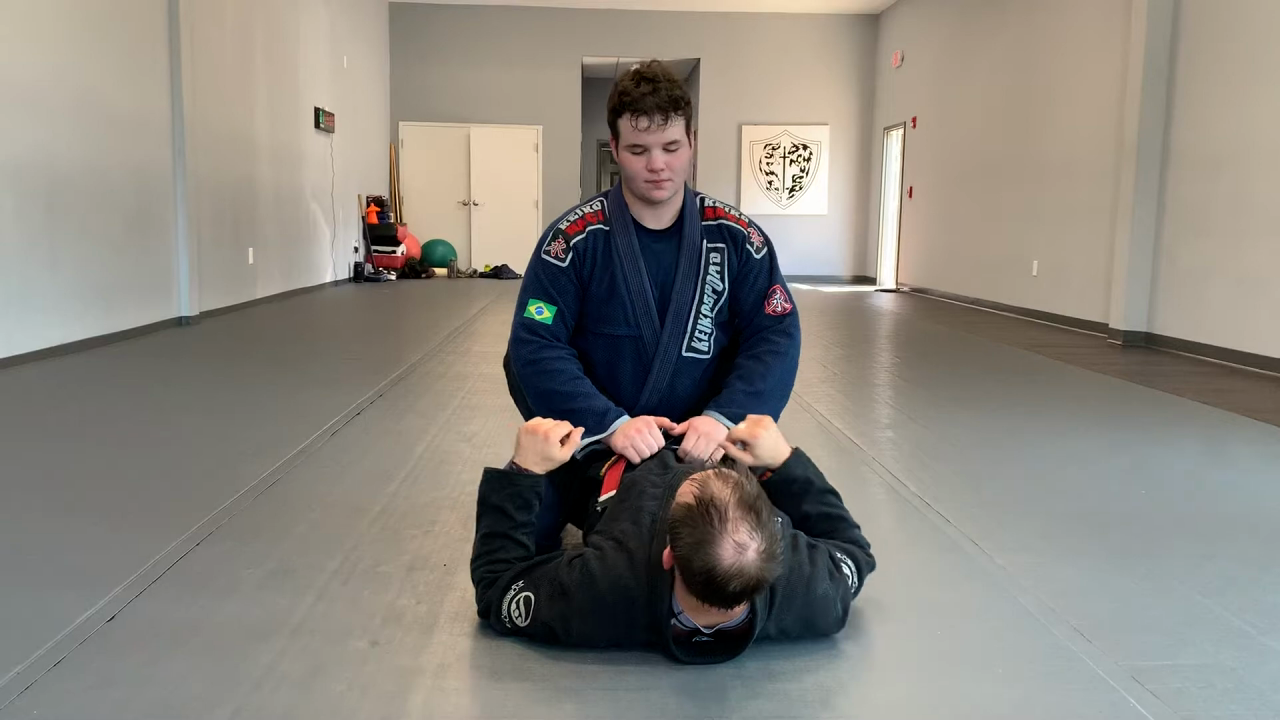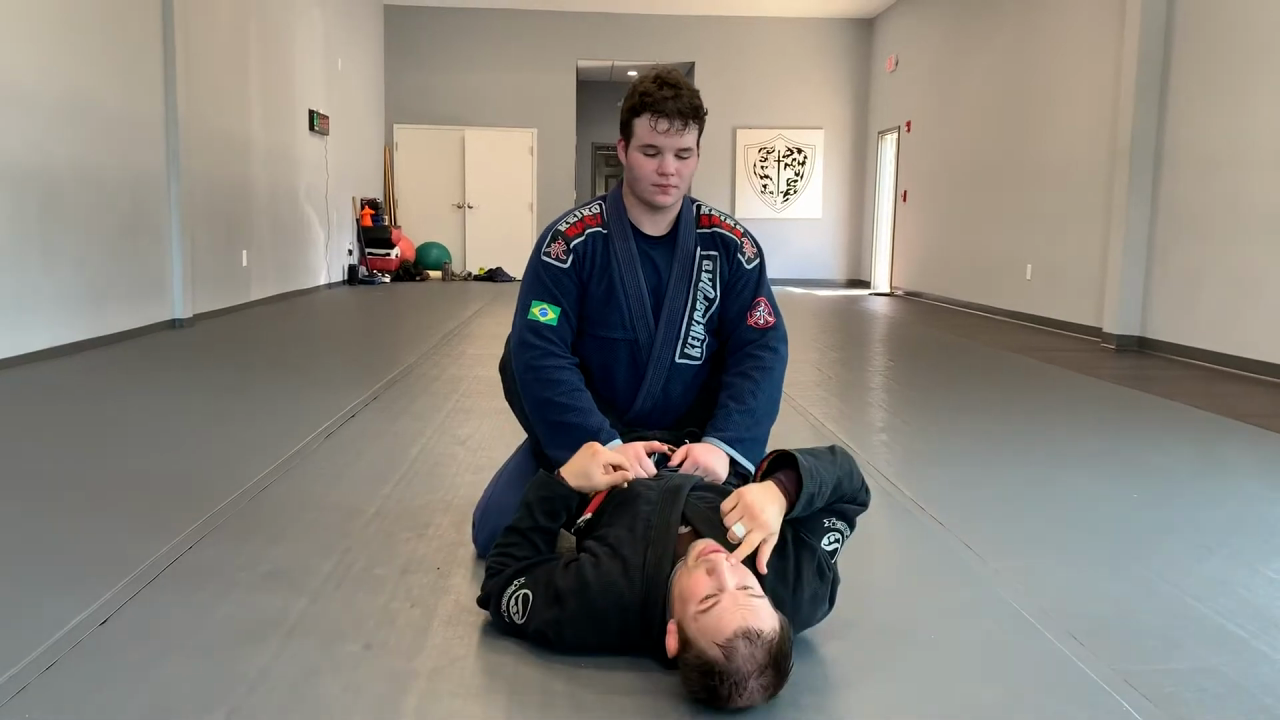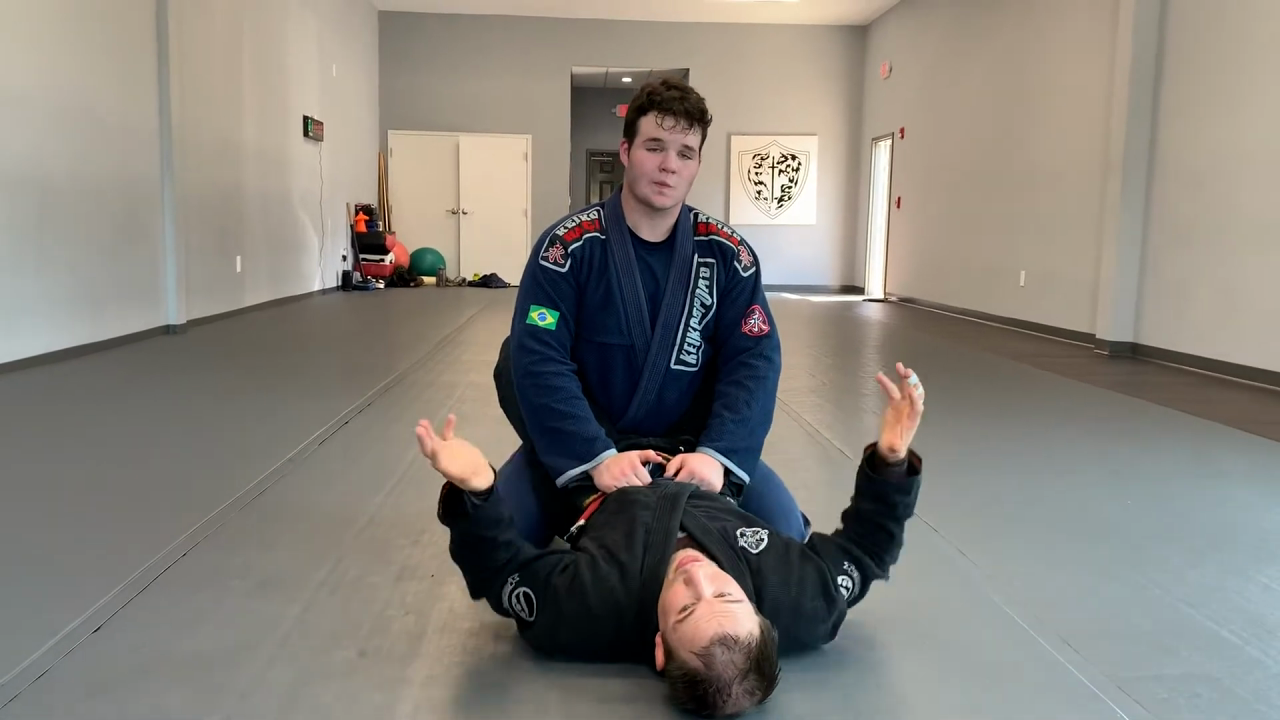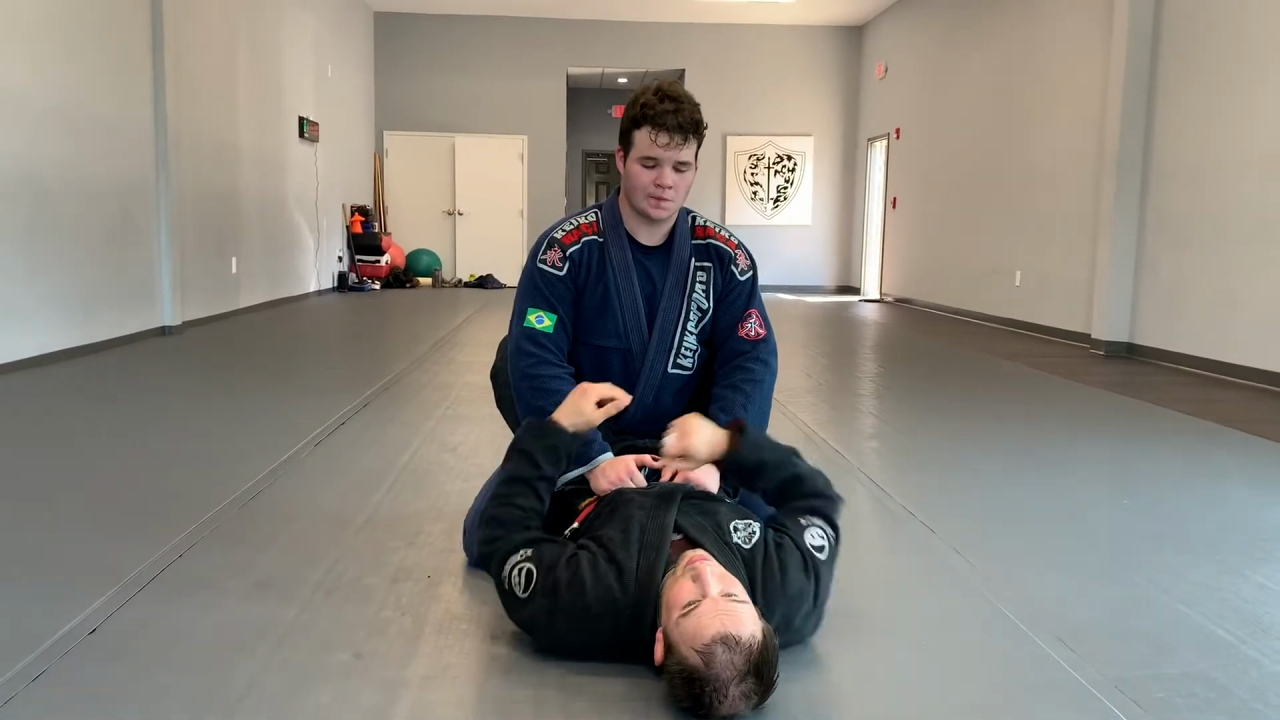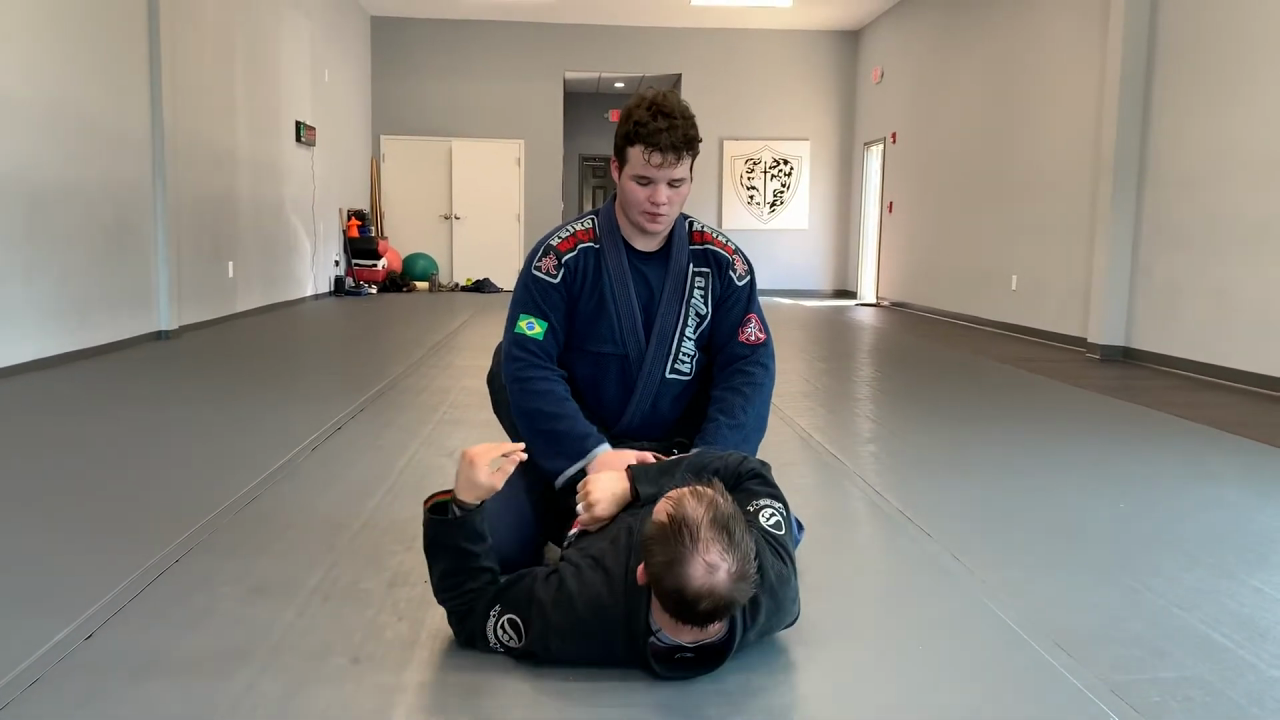
dt=1s
person 1, frame 1
left shoulder: (736, 235)
right shoulder: (573, 238)
left elbow: (775, 342)
right elbow: (536, 352)
left wrist: (722, 419)
right wrist: (611, 424)
left hip: (700, 445)
right hip: (592, 439)
person 1, frame 2
left shoulder: (729, 245)
right shoulder: (572, 240)
left elbow: (761, 350)
right elbow: (538, 354)
left wrist: (721, 442)
right wrist: (602, 446)
left hip: (693, 439)
right hip: (584, 439)
right knee: (497, 532)
person 1, frame 3
left shoulder: (726, 252)
right shoulder: (571, 244)
left elbow: (754, 359)
right elbow: (536, 358)
left wrist: (717, 453)
right wrist: (597, 455)
left hip: (690, 446)
right hip: (584, 445)
left knee: (782, 532)
person 1, frame 4
left shoulder: (723, 255)
right shoulder: (567, 248)
left elbow: (751, 362)
right elbow: (534, 362)
right wrist: (593, 459)
right hip: (582, 444)
person 1, frame 5
left shoulder: (721, 261)
right shoulder: (564, 255)
left elbow: (749, 365)
right elbow: (526, 363)
right wrist: (592, 454)
left hip: (682, 452)
right hip: (579, 457)
right knee: (498, 545)
person 2, frame 1
left shoulder: (600, 597)
right shoulder: (814, 601)
left elbow: (496, 589)
right elbow: (852, 550)
left wrist: (525, 470)
right wrist: (785, 462)
person 2, frame 2
left shoulder: (596, 609)
right shoulder: (802, 592)
left elbow: (502, 586)
right elbow: (847, 486)
left wrist: (561, 484)
right wrist: (783, 488)
person 2, frame 3
left shoulder: (586, 612)
right shoulder: (798, 606)
left elbow: (499, 569)
right elbow: (865, 548)
left wrist: (473, 488)
right wrist: (891, 460)
person 2, frame 4
left shoulder: (580, 612)
right shoulder: (786, 599)
left elbow: (507, 529)
right elbow: (814, 501)
left wrist: (558, 427)
right wrist: (727, 444)
person 2, frame 5
left shoulder: (580, 615)
right shoulder: (775, 589)
left elbow: (472, 610)
right elbow: (748, 473)
left wrist: (464, 502)
right wrist: (634, 482)
